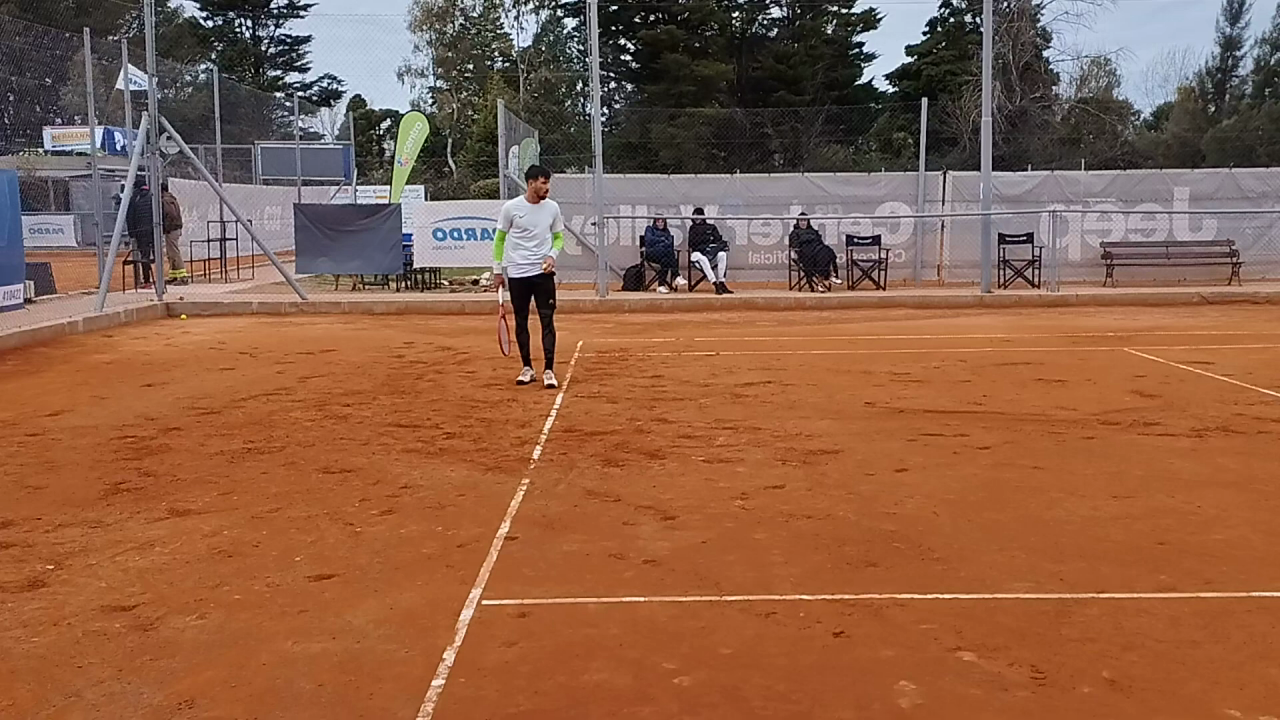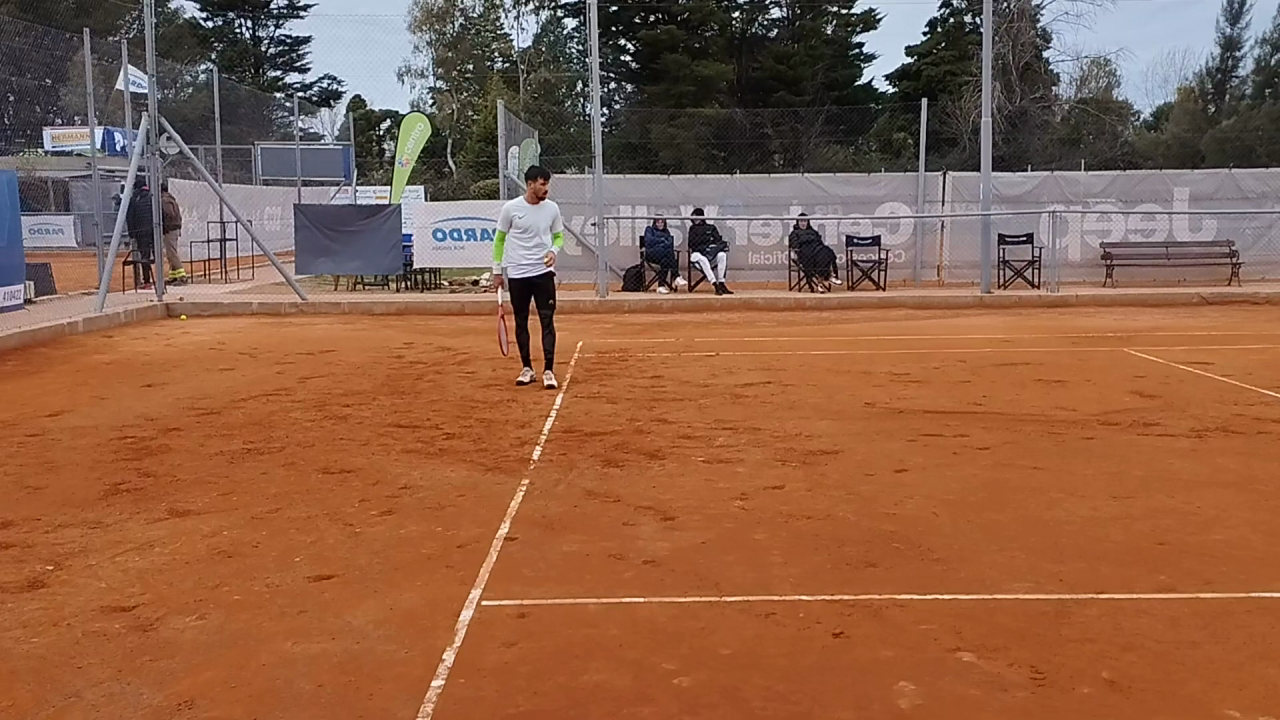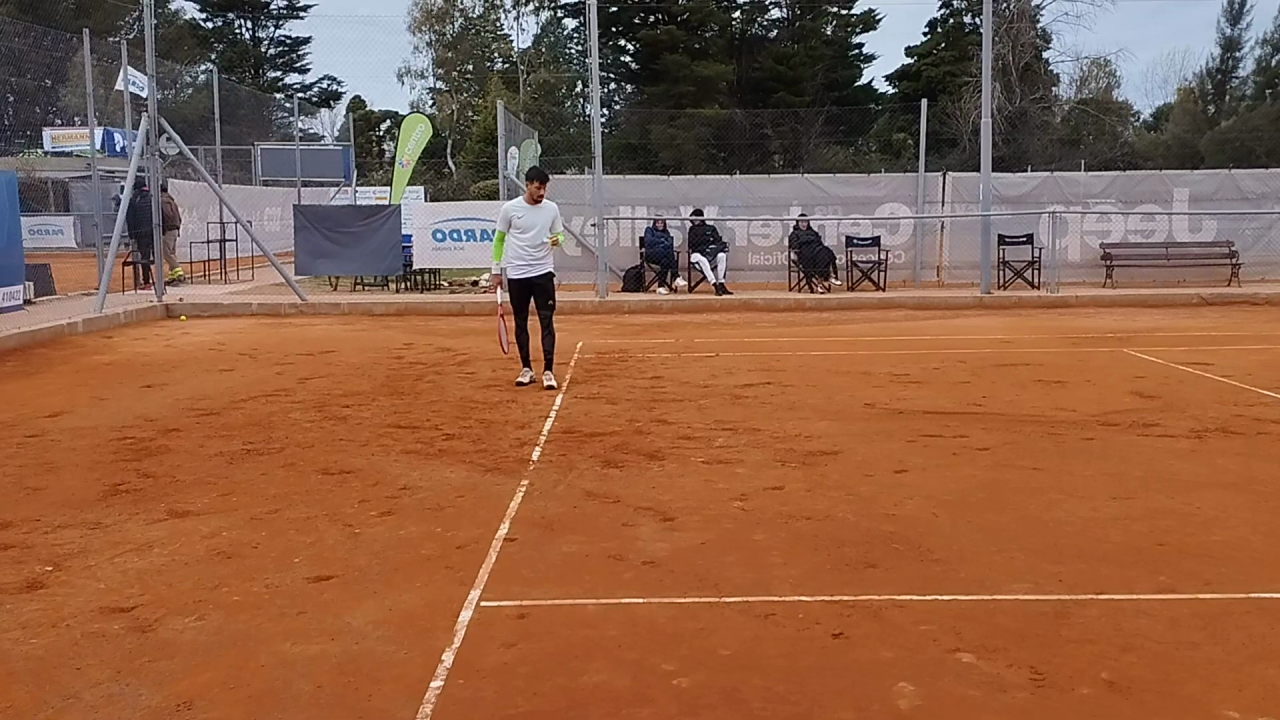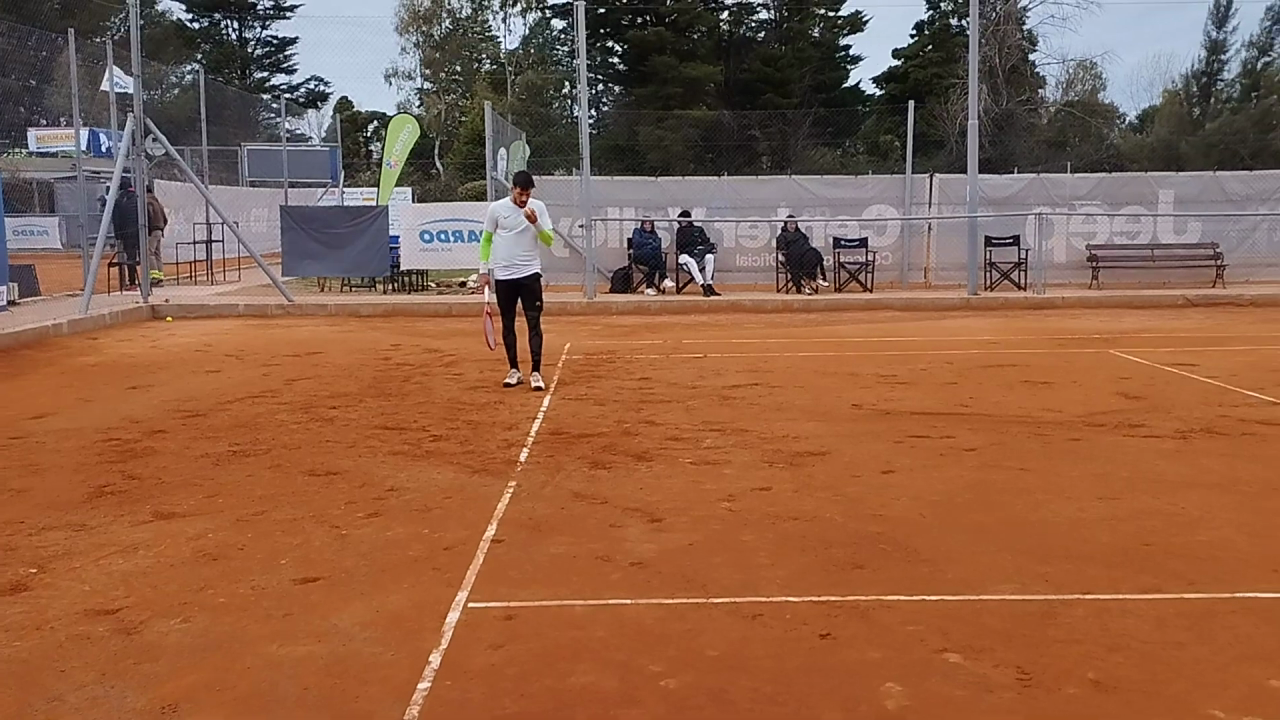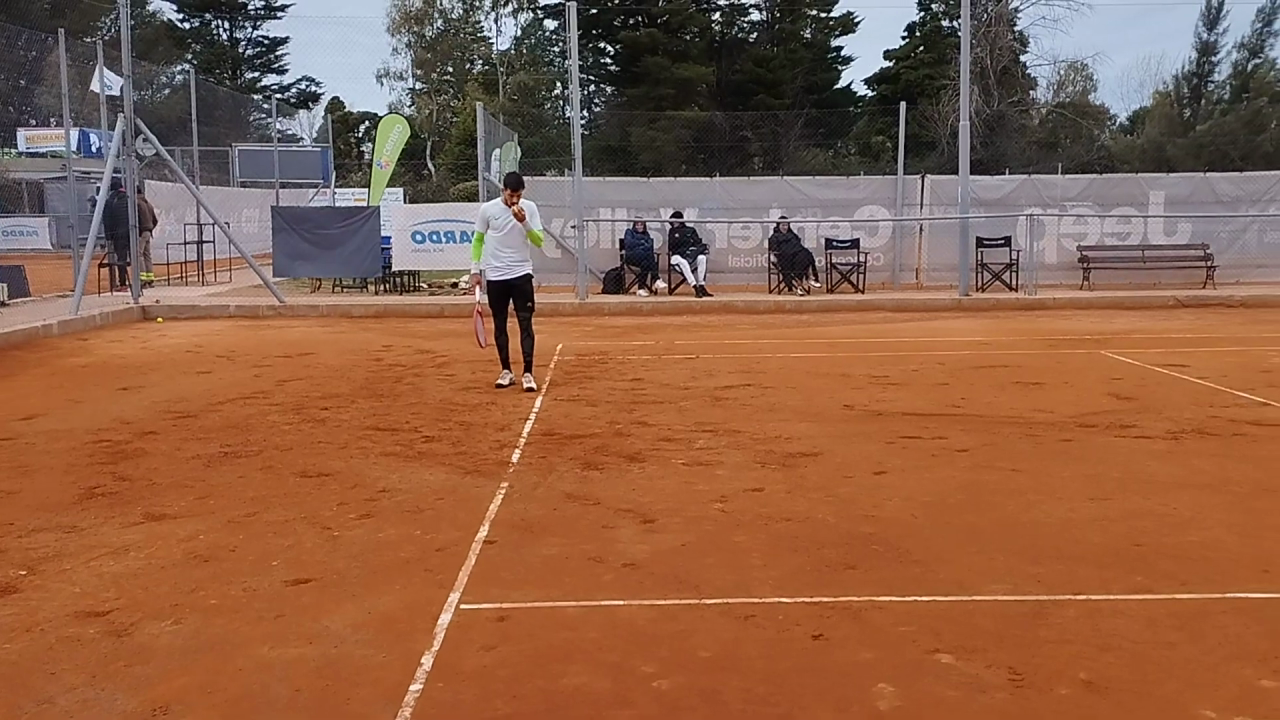
dt=0.2s
person 1, frame 1
left shoulder: (552, 208)
right shoulder: (511, 207)
left elbow: (558, 237)
right elbow: (500, 239)
left wrist: (552, 255)
right wrist: (497, 270)
left hip: (543, 273)
right hip: (517, 273)
left knee: (547, 320)
right knee: (521, 321)
left ankle: (548, 370)
right ankle: (527, 368)
person 1, frame 2
left shoulder: (552, 208)
right shoulder: (510, 208)
left elbow: (558, 236)
right elbow: (500, 240)
left wrist: (554, 251)
right wrist: (497, 270)
left hip: (543, 273)
right hip: (517, 274)
left knee: (547, 321)
right knee: (521, 322)
left ankle: (548, 370)
right ankle: (527, 368)
person 1, frame 3
left shoulder: (551, 208)
right shoulder: (509, 208)
left elbow: (558, 235)
right elbow: (499, 240)
left wrist: (557, 240)
right wrist: (496, 270)
left hip: (543, 273)
right hip: (516, 274)
left knee: (546, 321)
right knee: (520, 322)
left ankle: (548, 371)
right ankle: (526, 369)
person 1, frame 4
left shoulder: (538, 208)
right shoulder: (496, 208)
left elbow: (549, 240)
right elbow: (486, 240)
left wrist: (536, 223)
right wrist: (483, 270)
left hip: (530, 273)
right hip: (503, 275)
left knee: (534, 322)
right knee: (507, 324)
left ankle: (535, 372)
right ankle: (514, 370)
person 1, frame 5
left shoulder: (529, 208)
right shoulder: (487, 209)
left elbow: (539, 241)
right elbow: (478, 240)
left wrist: (524, 222)
right wrist: (475, 270)
left hip: (521, 274)
right hip: (495, 276)
left knee: (525, 323)
right knee: (499, 324)
left ankle: (527, 373)
right ankle: (506, 371)
